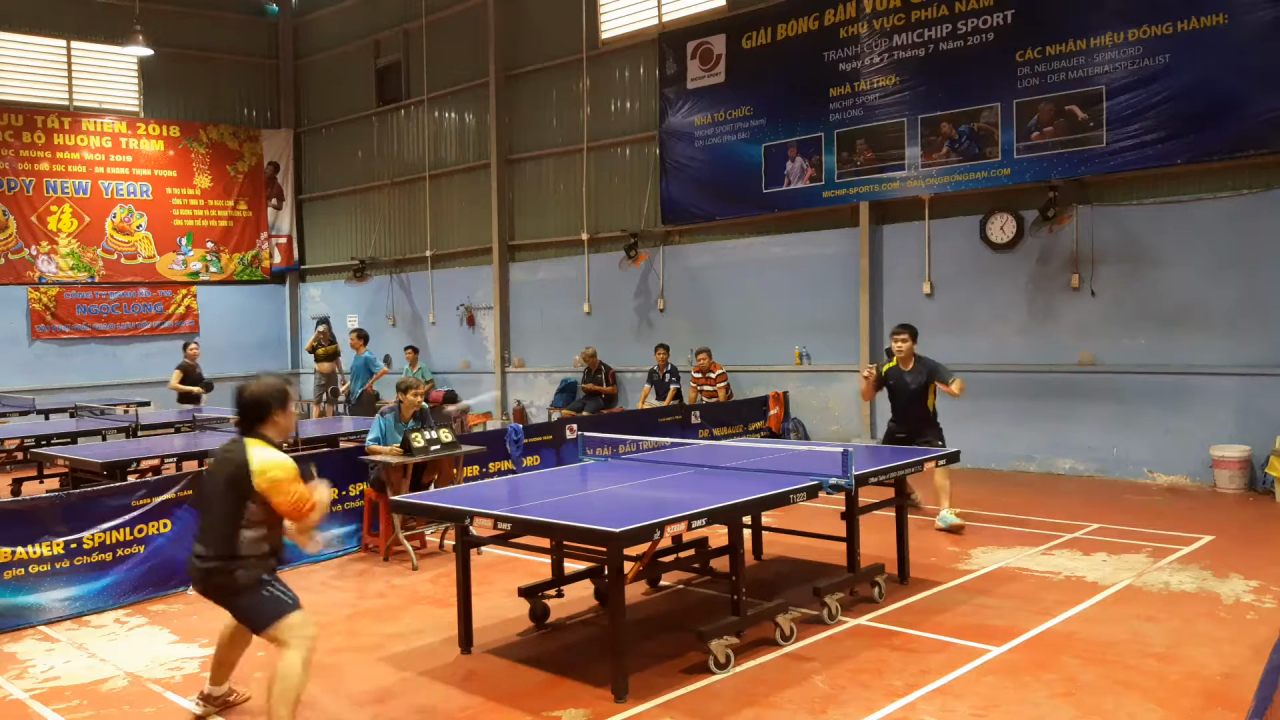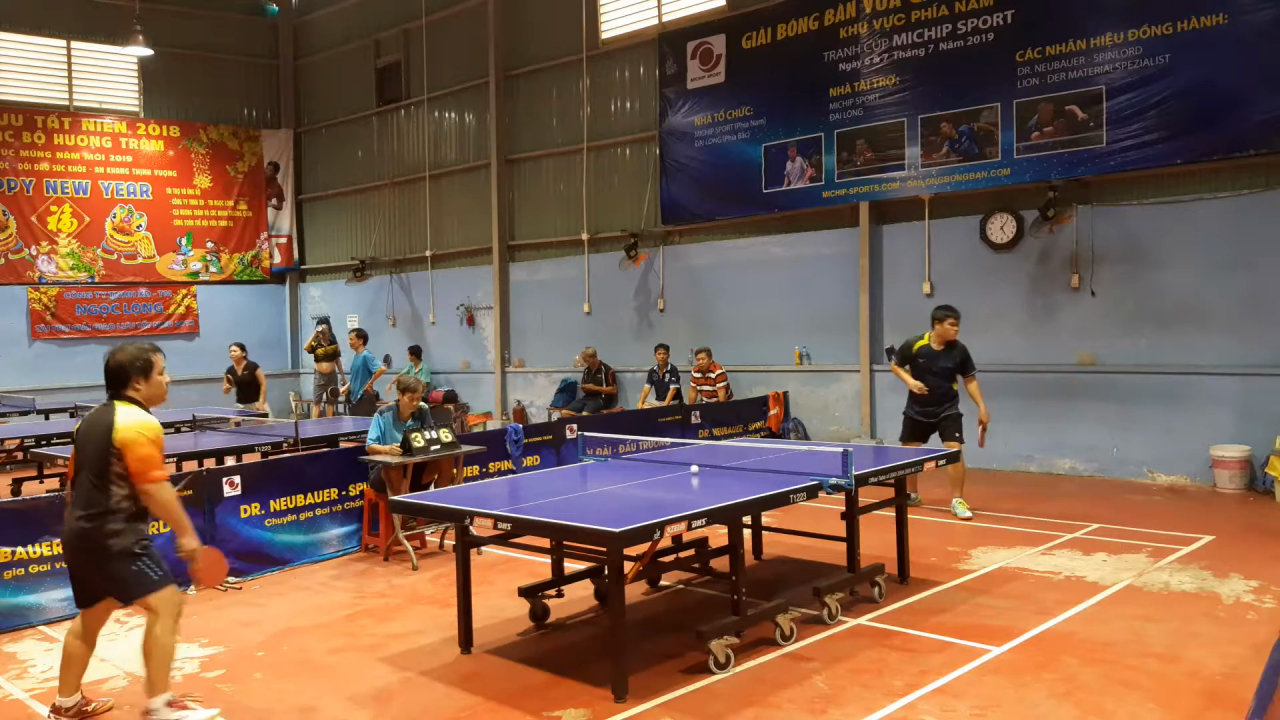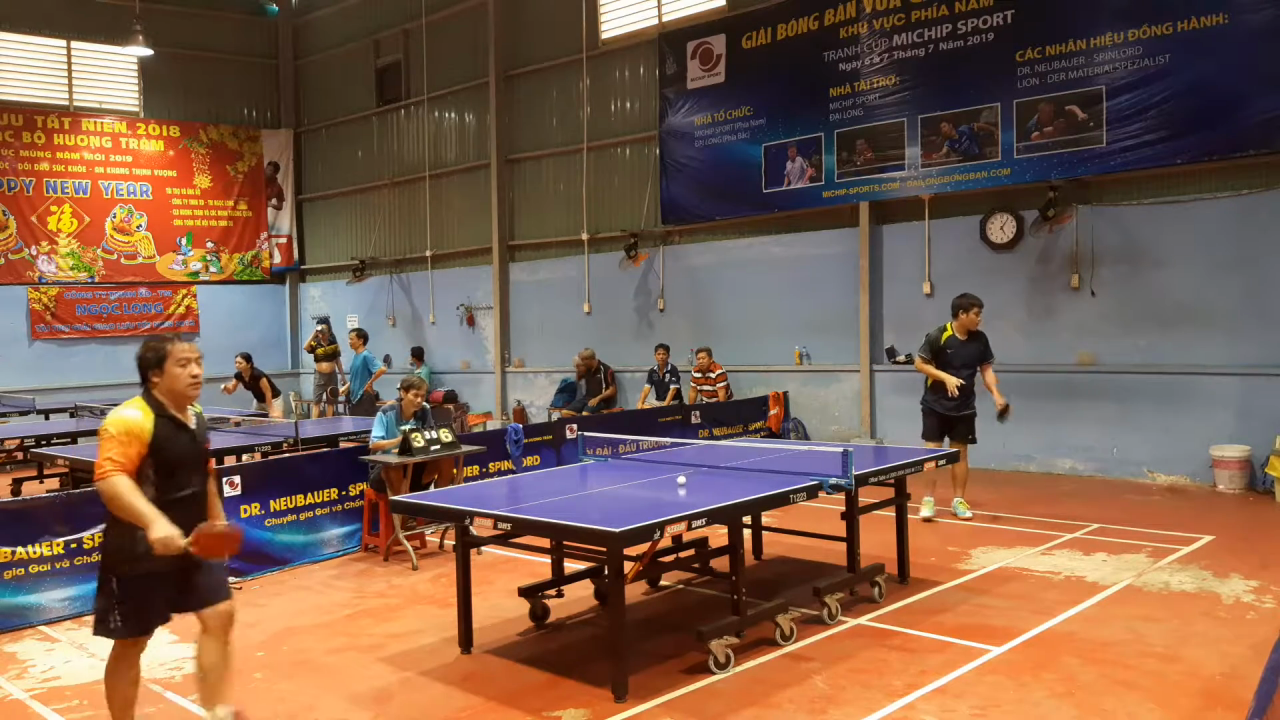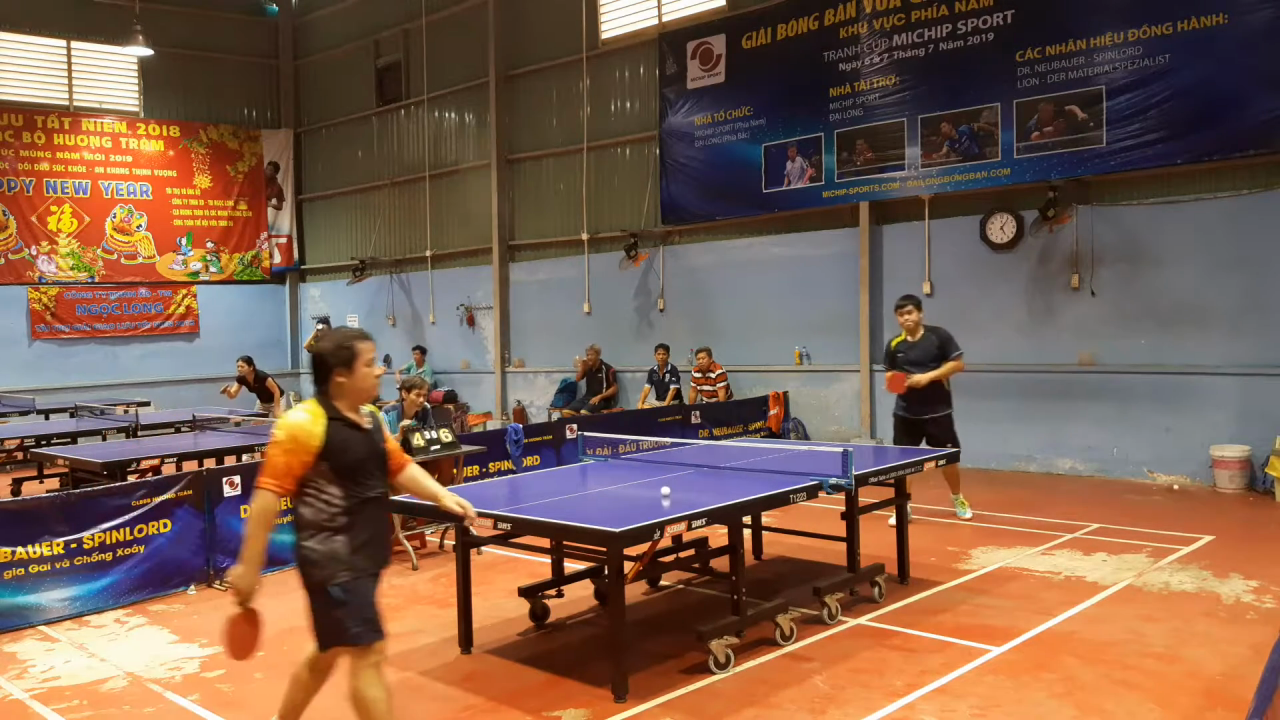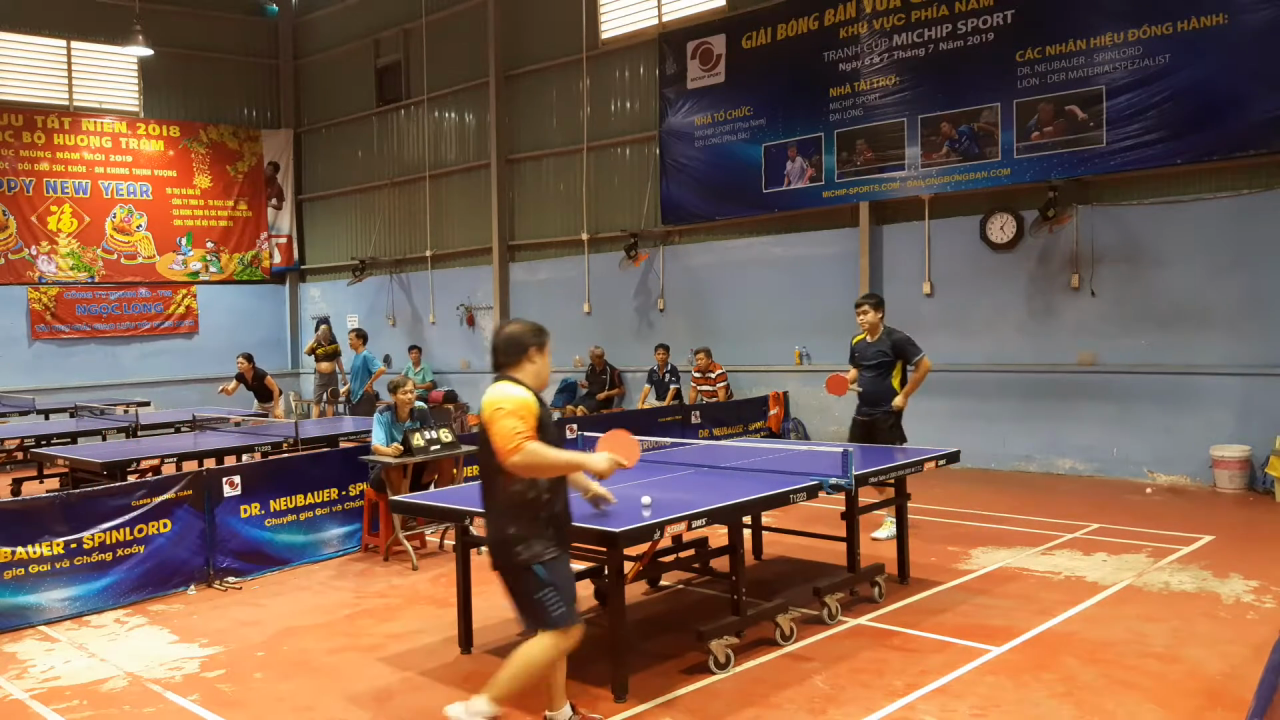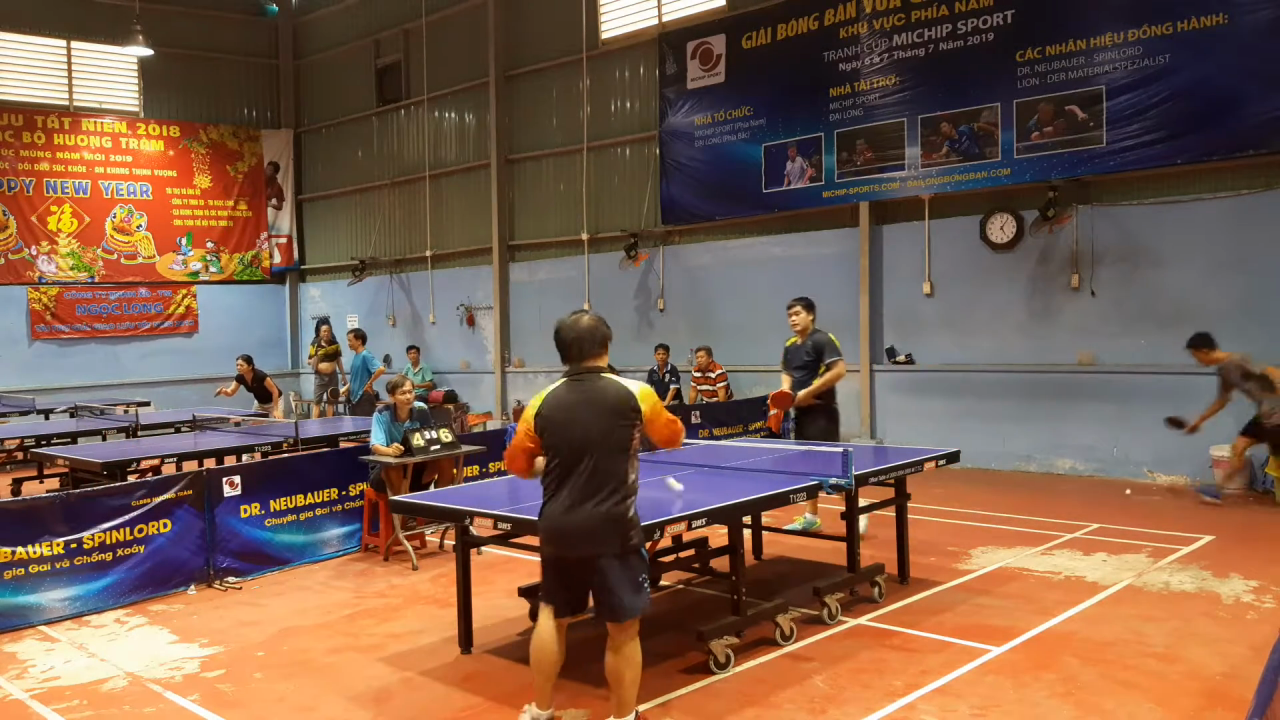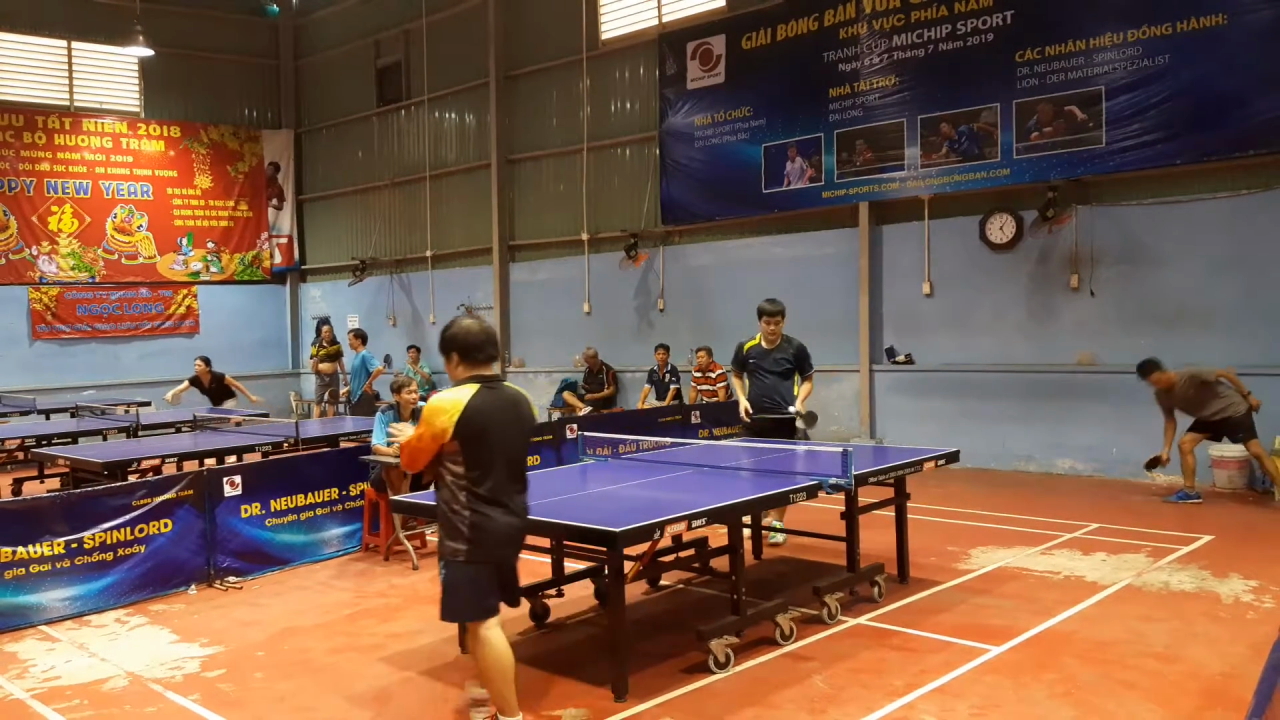
dt=0.7s
person 1, frame 1
left shoulder: (228, 454)
right shoulder: (274, 463)
right elbow: (307, 515)
left wrist: (289, 529)
right wrist: (321, 496)
left hip: (207, 563)
right hip: (239, 570)
left knee: (249, 618)
right knee: (299, 639)
person 1, frame 2
left shoulder: (95, 419)
right shoulder: (138, 423)
right elbow: (153, 486)
left wrist: (72, 524)
right wrist: (186, 533)
left hip: (80, 533)
right hip: (112, 536)
left knee: (91, 615)
right knee: (166, 605)
person 1, frame 3
left shoulder: (195, 417)
right shoulder: (129, 420)
right elbow: (110, 480)
left wrist: (216, 520)
right wrist: (154, 522)
left hip: (185, 547)
right hip: (138, 554)
left knee: (219, 617)
right knee: (132, 644)
person 1, frame 4
left shoulder: (370, 418)
right shoulder: (303, 424)
left elbow: (401, 467)
right elbow: (268, 494)
left wrist: (446, 497)
right wrist: (249, 565)
left hip: (366, 558)
right hip: (335, 563)
left knee: (332, 650)
right knee: (368, 656)
person 1, frame 5
left shoulder: (518, 399)
right shoulder: (509, 397)
right elbow: (520, 455)
left wrist: (584, 484)
right wrist: (586, 462)
left hip: (532, 536)
right hip: (525, 541)
left knee: (552, 628)
right knee: (562, 632)
person 1, frame 6
left shoulder: (543, 402)
right shoulder: (633, 393)
left elbow: (517, 464)
right elbow: (672, 436)
left hip: (558, 528)
right hip: (612, 529)
left knee: (552, 616)
right knee: (623, 628)
person 1, frame 7
left shoulder: (445, 404)
right shoulder: (522, 401)
left elbow: (411, 461)
left wrist: (409, 438)
left hip: (469, 533)
right hip: (510, 523)
left knee: (483, 623)
right knee: (483, 611)
person 2, frame 1
left shoulder: (928, 367)
right shoulder: (885, 369)
left elbow: (956, 384)
right elbow: (867, 398)
left wrist: (954, 388)
right wrist: (867, 381)
left hip: (926, 427)
right hip: (898, 427)
left knee: (938, 464)
left ankle: (946, 514)
right ankle: (910, 495)
person 2, frame 2
left shoulder: (959, 350)
right shoulder: (914, 345)
left elbow: (970, 380)
right elbow: (896, 365)
left wrist: (982, 407)
right wrist: (910, 381)
left hip: (947, 410)
right hip: (917, 410)
left knee: (955, 451)
left ankle: (958, 500)
right ankle: (912, 494)
person 2, frame 3
left shoulder: (980, 339)
right shoulder: (938, 337)
left elbow: (987, 367)
right elbow: (920, 364)
left wrist: (995, 393)
right wrist: (946, 377)
left hip: (964, 406)
right hip: (936, 404)
left knee: (960, 452)
right knee: (933, 450)
left ankle: (958, 500)
right ankle: (929, 500)
person 2, frame 4
left shoulder: (939, 336)
right shoulder: (894, 345)
left elbow: (957, 364)
right elbow: (889, 373)
left wrist: (928, 376)
left hip: (937, 409)
right hip: (906, 411)
left ankle: (957, 498)
person 2, frame 5
left shoulder: (897, 339)
right shoulder: (857, 343)
left elbow: (924, 365)
left wrist: (904, 396)
right wrist: (846, 380)
left hip: (887, 412)
right hip: (863, 412)
left ankle: (894, 520)
person 2, frame 6
left shoulder: (822, 340)
right shoulder: (790, 345)
left elbow: (839, 370)
left wrist: (809, 393)
right wrist: (786, 388)
left hip: (821, 411)
right hip: (802, 412)
right ankle: (811, 517)
person 2, frame 7
left shoulder: (796, 348)
right shoulder: (746, 347)
left elbow: (808, 379)
right elbow: (736, 375)
left wrist: (800, 401)
right wrist: (742, 398)
left hip: (785, 419)
right hip: (756, 418)
left ankle: (778, 523)
right ankle: (760, 517)
